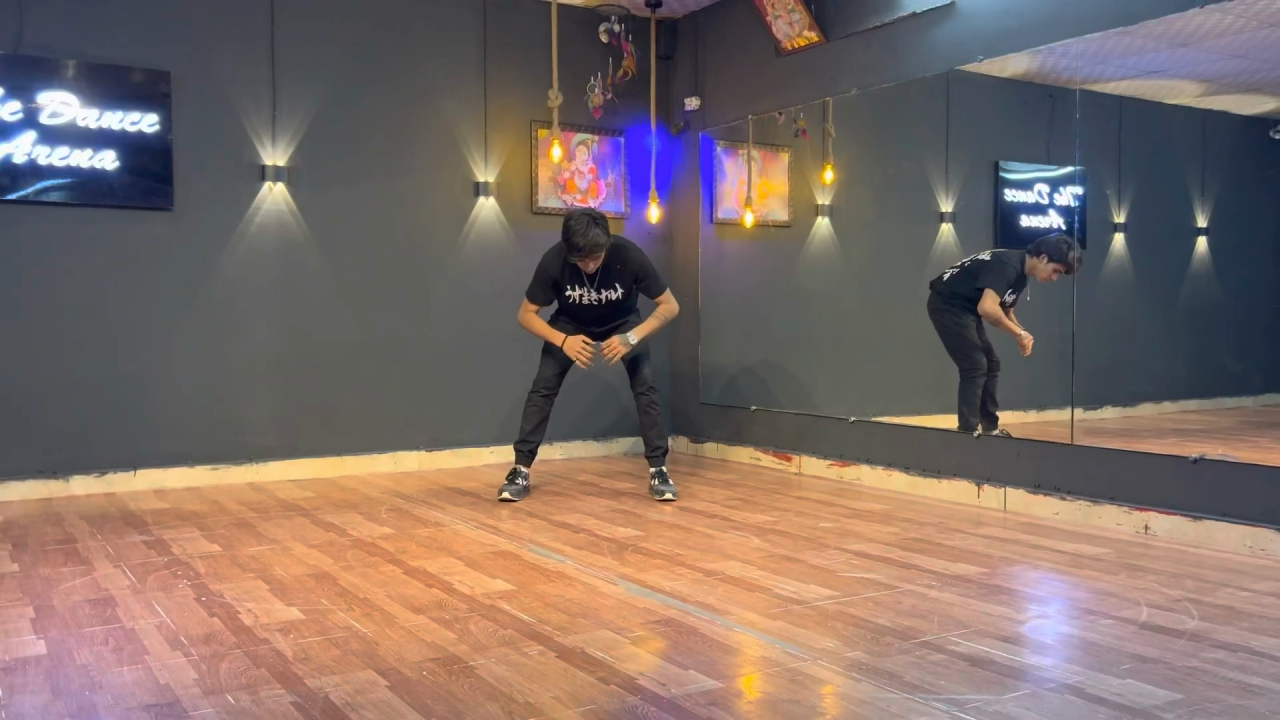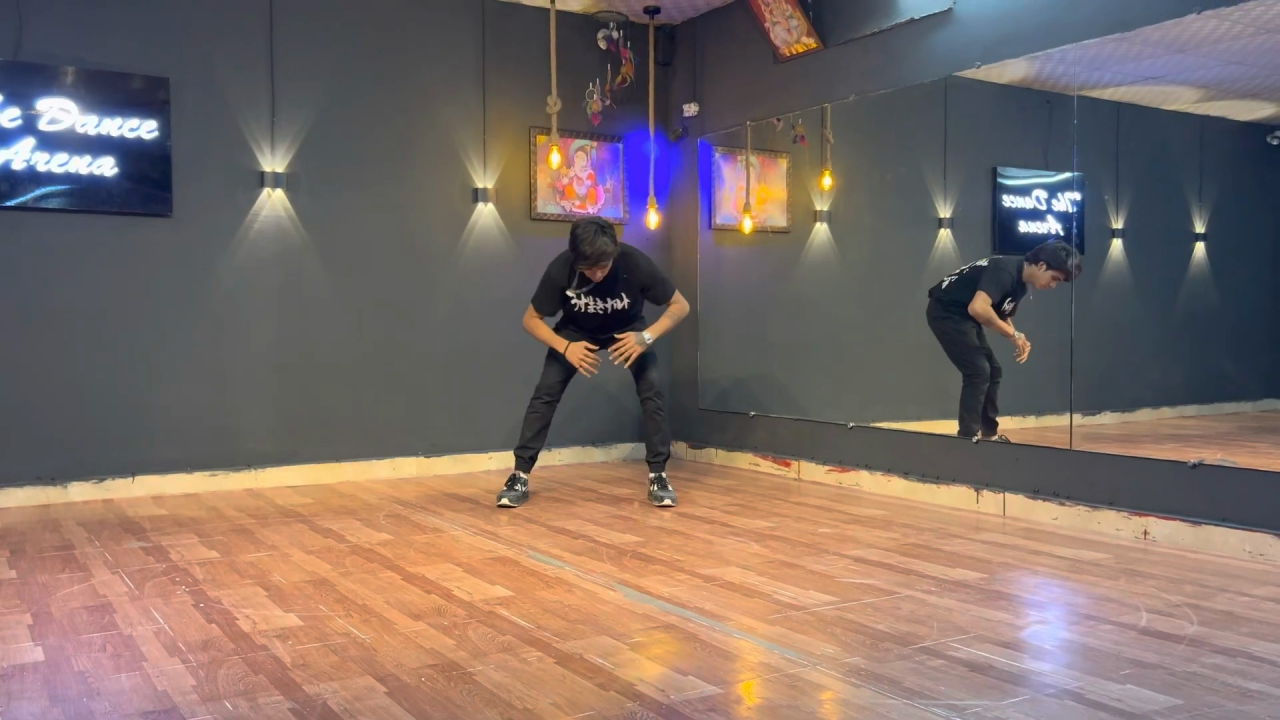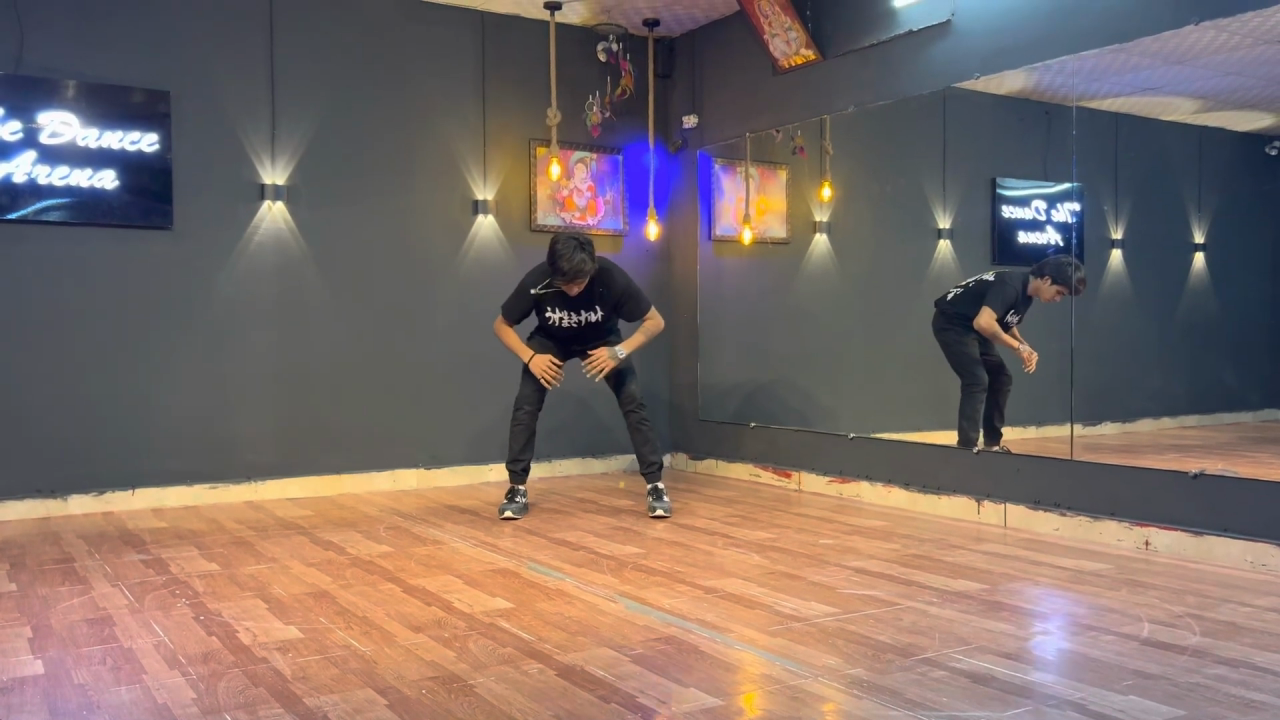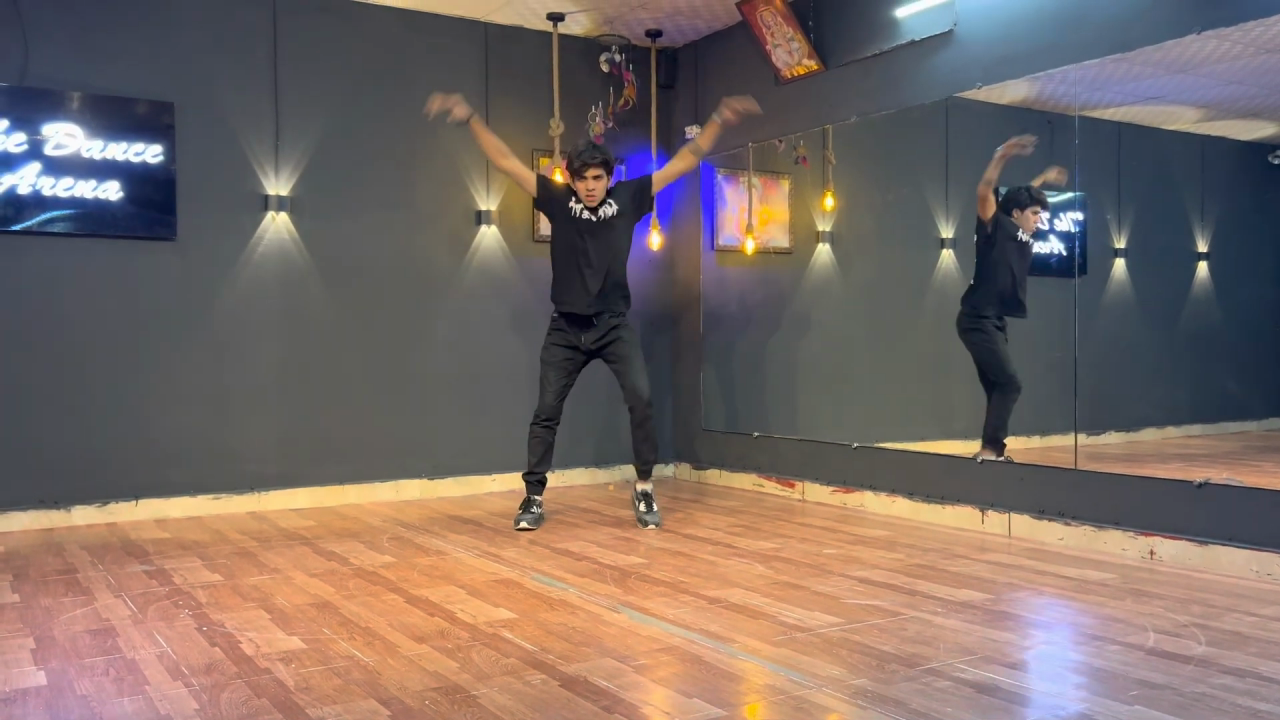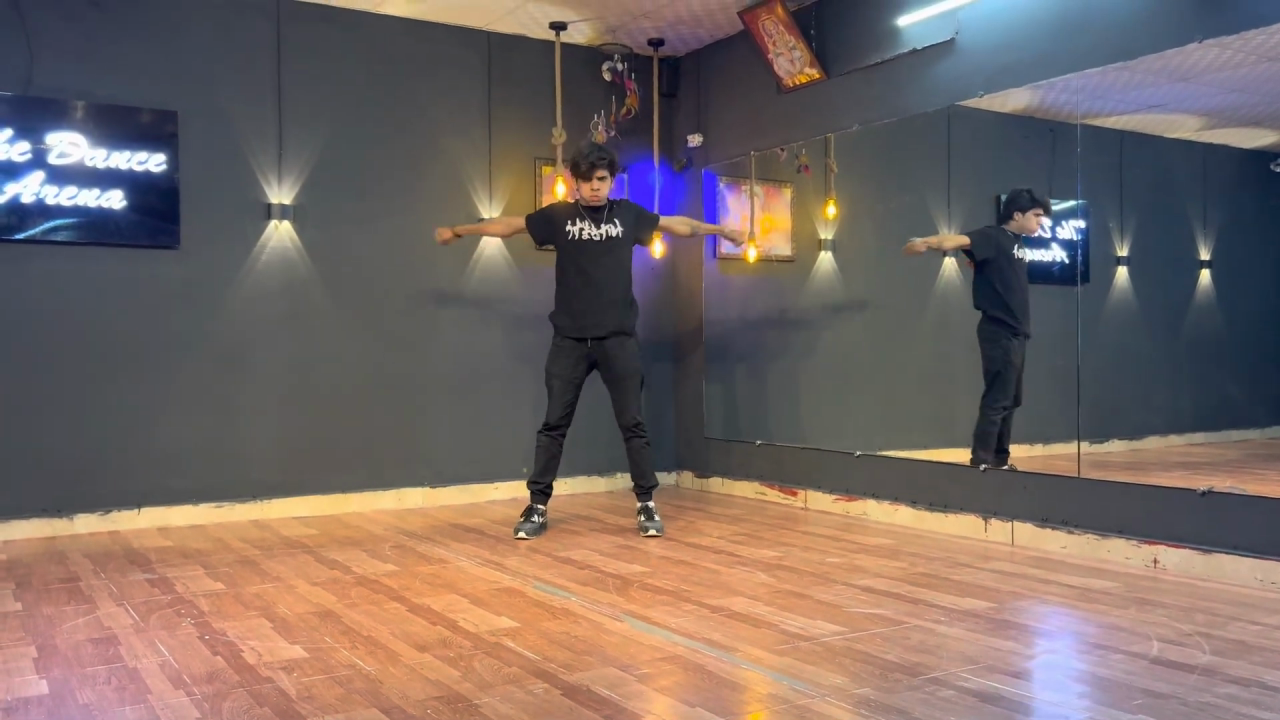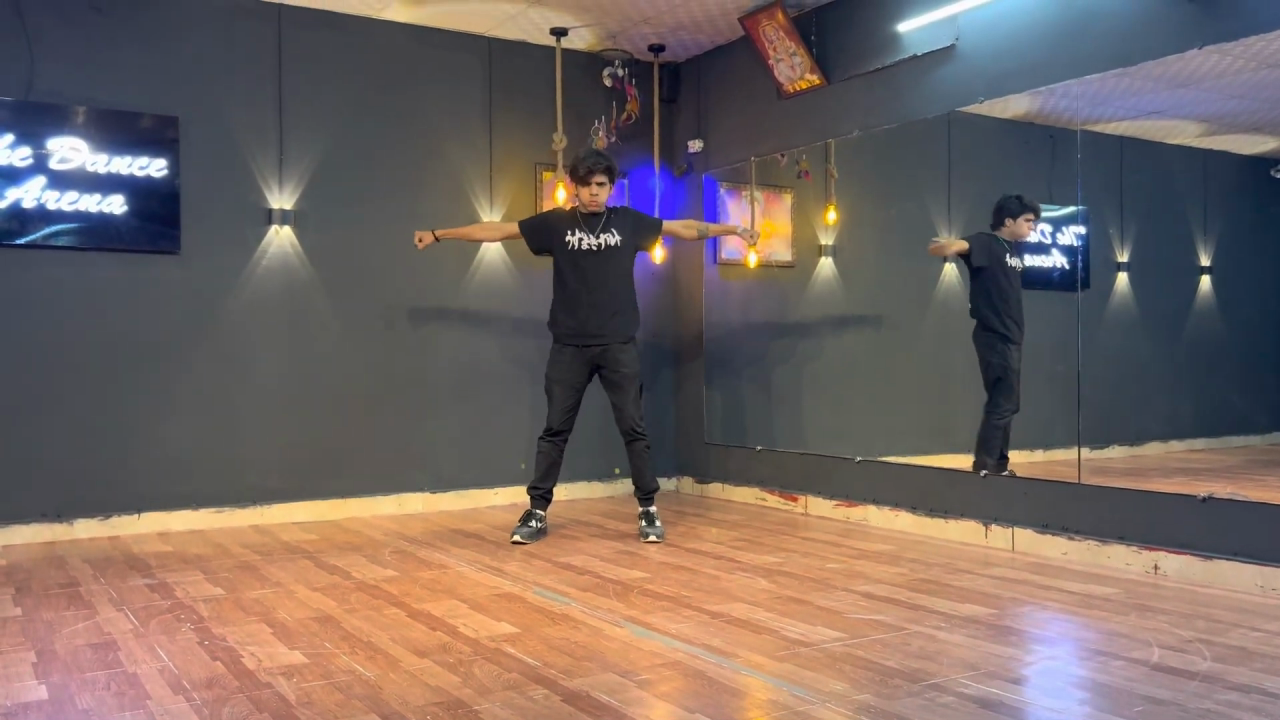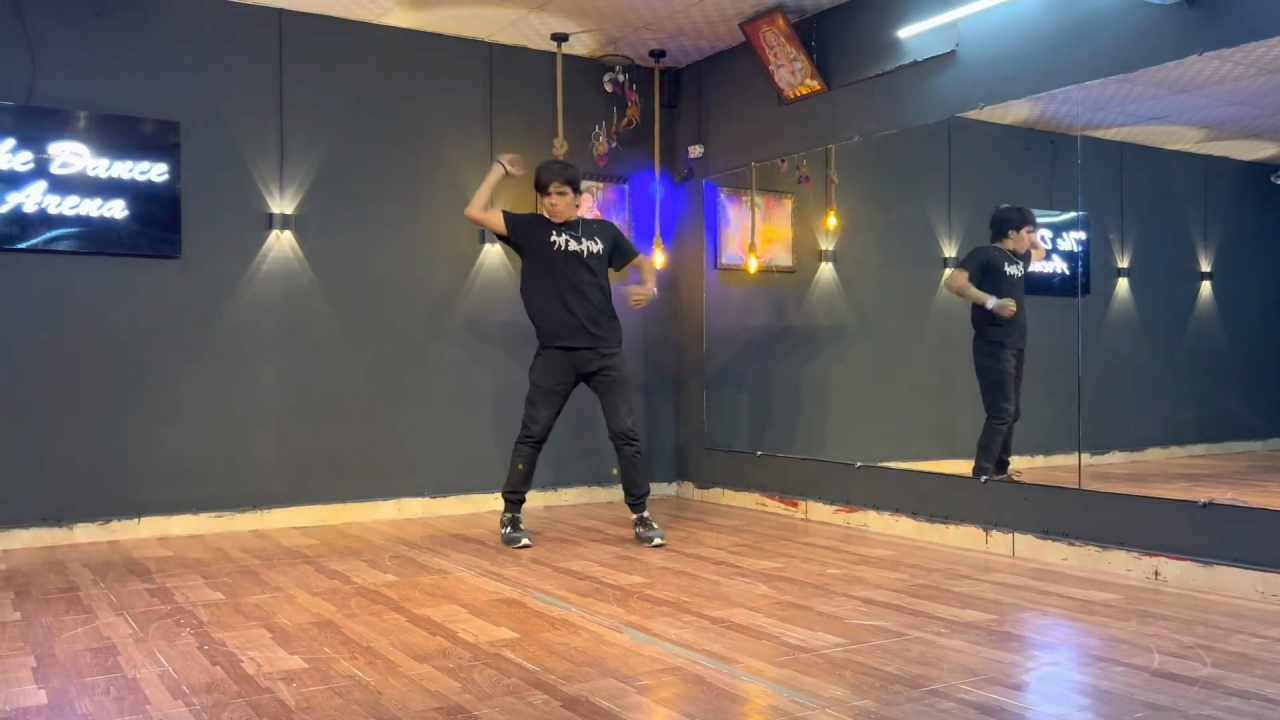
dt=0.7s
person 1, frame 1
left shoulder: (629, 255)
right shoulder: (554, 260)
left elbow: (669, 306)
right elbow: (526, 313)
left wrist: (632, 338)
right wrist: (563, 341)
left hip: (622, 323)
right hip: (570, 324)
left knee: (645, 387)
right knee: (543, 387)
left ankle: (658, 469)
right ankle: (521, 469)
person 1, frame 2
left shoulder: (636, 263)
right shoulder: (560, 269)
left elbow: (680, 305)
right elbow: (531, 320)
left wrist: (647, 337)
right wrist: (565, 347)
left hip: (627, 330)
right hip: (575, 332)
left knee: (652, 391)
right knee: (545, 393)
left ankle: (658, 476)
right ankle: (520, 475)
person 1, frame 3
left shoulder: (612, 278)
right shoulder: (536, 281)
left elbow: (655, 321)
right elbow: (501, 324)
left wrist: (620, 352)
right wrist: (529, 357)
left hip: (602, 342)
right hip: (550, 342)
left knee: (633, 402)
right knee: (526, 403)
left ankle: (655, 485)
right ankle: (517, 487)
person 1, frame 4
left shoulder: (627, 198)
right shoulder: (558, 198)
left elbow: (686, 161)
right elbow: (504, 160)
left wrist: (718, 120)
right wrist: (468, 118)
left hip: (614, 326)
right hip: (566, 330)
left knee: (641, 400)
right knee: (546, 411)
left ankle: (643, 487)
right ankle: (534, 496)
person 1, frame 5
left shoulder: (628, 213)
right shoulder: (558, 215)
left elbow: (675, 224)
right elbow: (508, 225)
left wrist: (721, 229)
right wrist: (458, 230)
left hip: (619, 338)
right hip: (569, 339)
left knee: (633, 424)
right knee: (554, 423)
left ankle: (646, 504)
right ankle: (537, 506)
person 1, frame 6
left shoulder: (628, 220)
right shoulder: (556, 222)
left elbow: (683, 228)
right elbow: (497, 230)
left wrist: (733, 229)
right wrist: (439, 234)
left hip: (619, 344)
right hip: (570, 346)
left knee: (633, 428)
right knee: (555, 429)
left ankle: (648, 509)
right ankle: (537, 511)
person 1, frame 7
left shoulder: (603, 231)
right shoulder: (530, 227)
left elbow: (642, 263)
right elbow: (474, 212)
left wrist: (649, 286)
right wrist: (500, 169)
left hip: (604, 350)
right hip: (554, 352)
left knee: (625, 433)
right knee: (532, 433)
left ankle: (640, 514)
right ankle: (511, 515)
person 2, frame 1
left shoulder: (1021, 273)
right shoulder: (1008, 265)
left elbow: (1004, 311)
right elbow: (986, 307)
left wrist: (1022, 334)
right wrist: (1019, 333)
left hip: (965, 308)
right hip: (947, 304)
left knee: (990, 365)
right knee: (975, 367)
left ankle: (990, 428)
right ankle: (968, 432)
person 2, frame 2
left shoulder: (1020, 283)
right shoulder: (1005, 271)
left elbow: (1002, 317)
right elbow: (977, 308)
left wrist: (1019, 340)
right wrist: (1013, 334)
left hip: (964, 316)
right hip: (946, 312)
left knee: (992, 371)
right knee: (978, 371)
left ankle: (989, 434)
right ankle: (967, 438)
person 2, frame 3
left shoulder: (1026, 295)
right shoulder: (1011, 286)
left elbow: (1007, 326)
right elbow: (983, 322)
left wrist: (1025, 349)
right wrist: (1018, 347)
left hip: (971, 328)
right hip: (951, 324)
left knee: (1001, 379)
right knee: (977, 381)
left ankle: (992, 443)
right ankle: (967, 447)
person 2, frame 4
left shoulder: (1021, 233)
right shoulder: (996, 225)
left elbow: (1028, 199)
right elbow: (984, 190)
left wrist: (1044, 178)
right wrist: (1001, 155)
left hip: (992, 323)
right hip: (979, 323)
left knee: (1001, 387)
right knee: (1009, 385)
left ankle: (995, 450)
right ankle: (989, 449)
person 2, frame 5
left shoulder: (1016, 243)
right shoulder: (992, 237)
right elbow: (958, 240)
left wrist: (976, 262)
right wrist: (923, 242)
left hip: (1015, 333)
right hip: (998, 331)
left knee: (1009, 400)
right knee: (996, 399)
left ankle: (998, 460)
right ankle: (981, 462)
person 2, frame 6
left shoulder: (1013, 247)
right shoulder: (986, 243)
right elbow: (960, 245)
right wrist: (945, 246)
left hip: (1010, 338)
right hip: (995, 337)
left knee: (1007, 405)
right knee: (1001, 404)
left ankle: (999, 465)
right ankle: (984, 467)
person 2, frame 7
left shoulder: (1018, 256)
right shoulder: (984, 255)
left elbow: (1039, 252)
right elbow: (953, 281)
left wrist: (1028, 223)
right wrist: (991, 302)
left hip: (1015, 346)
right hip: (992, 347)
left knee: (1011, 412)
right knee: (1001, 411)
left ankle: (999, 470)
right ankle: (982, 472)
